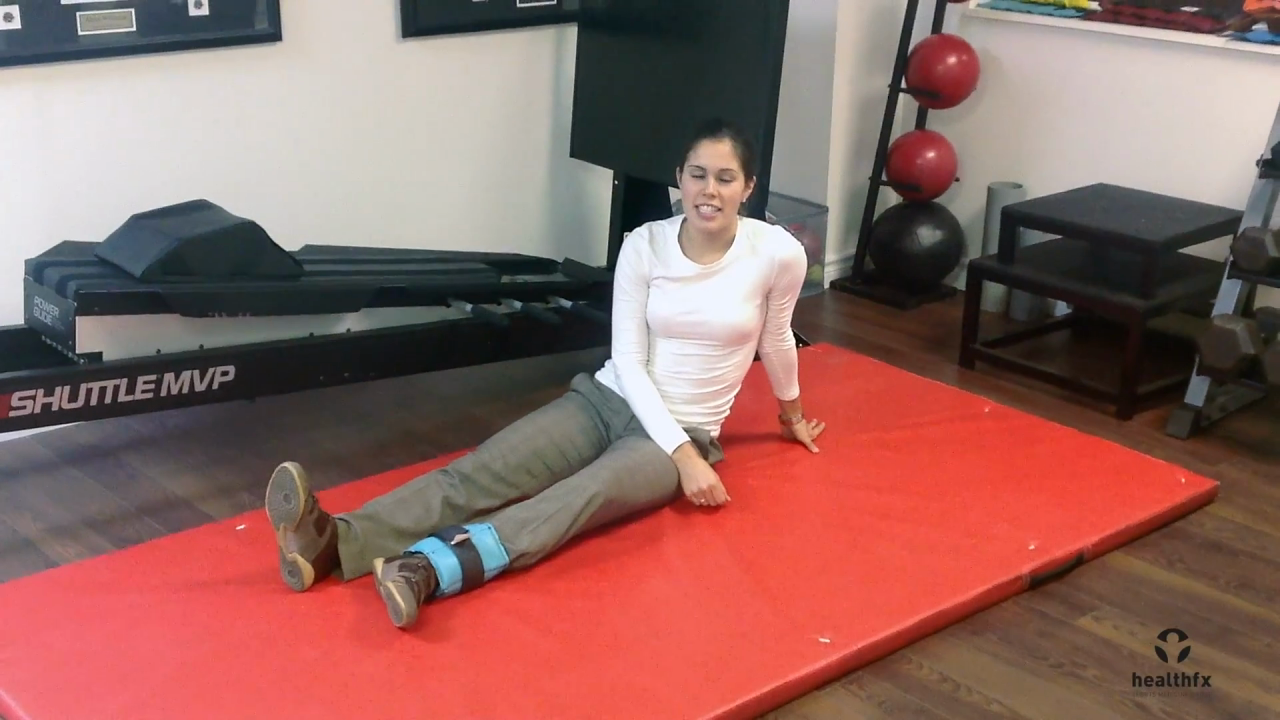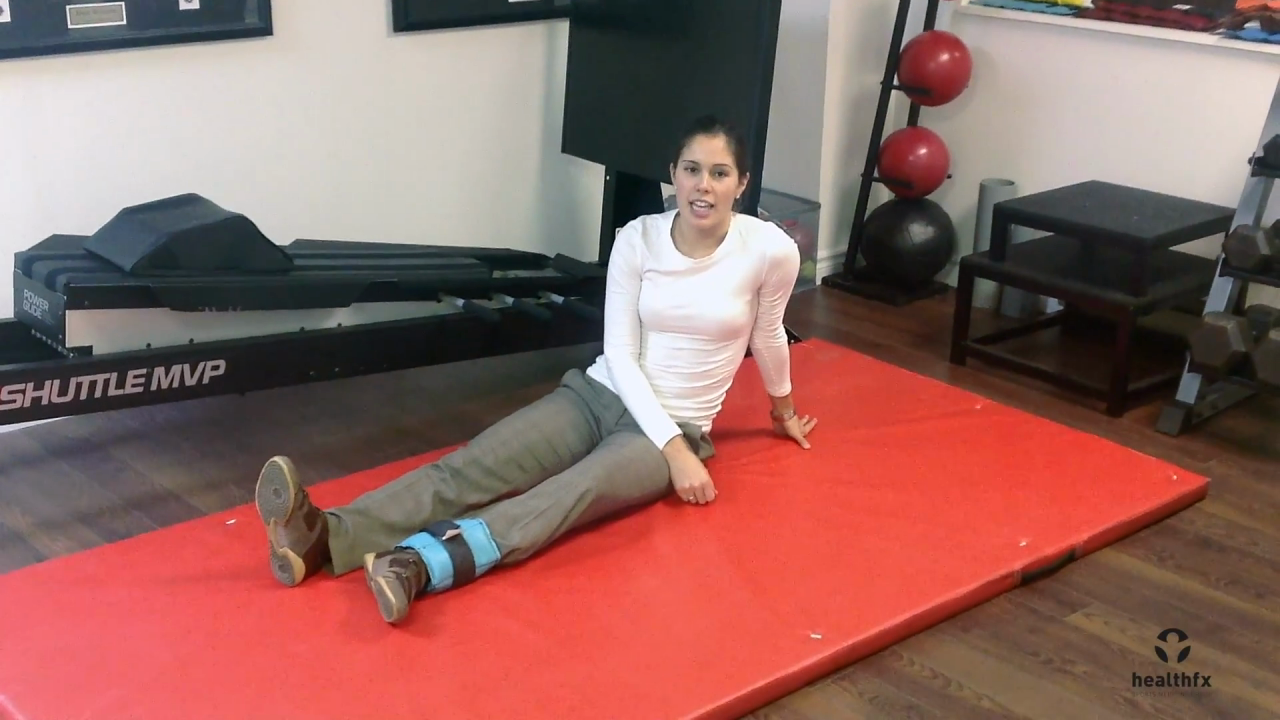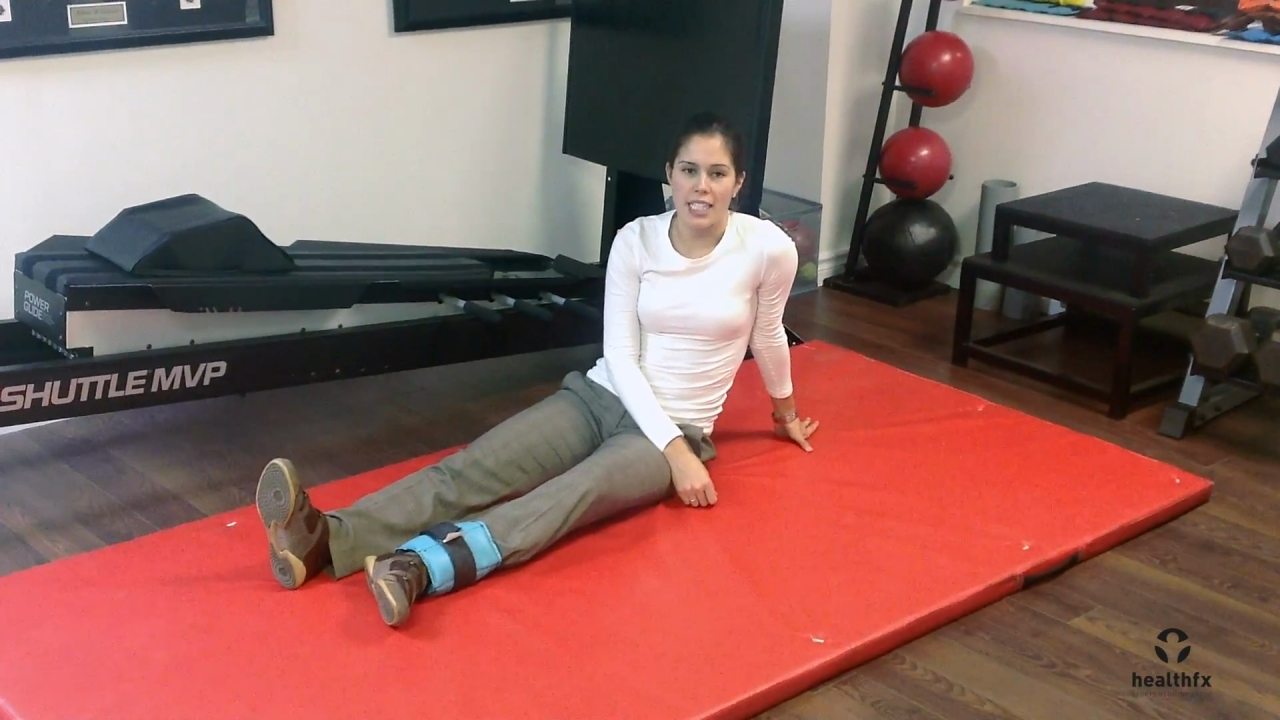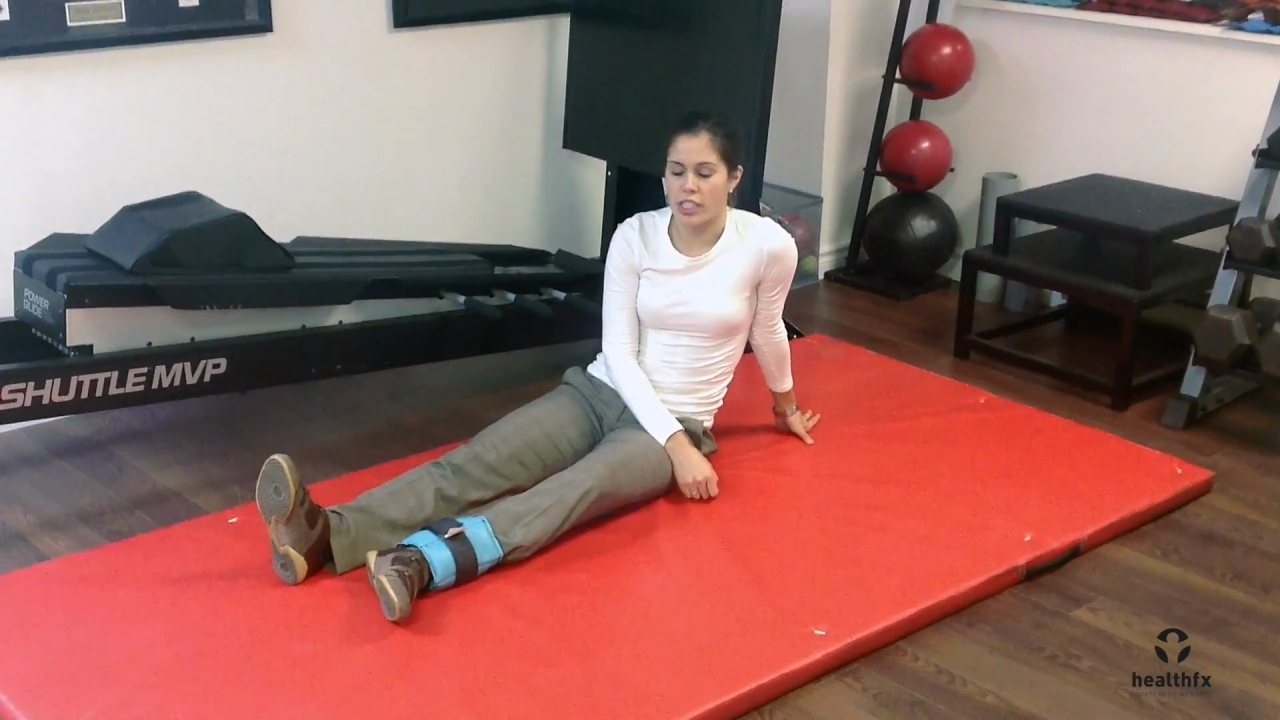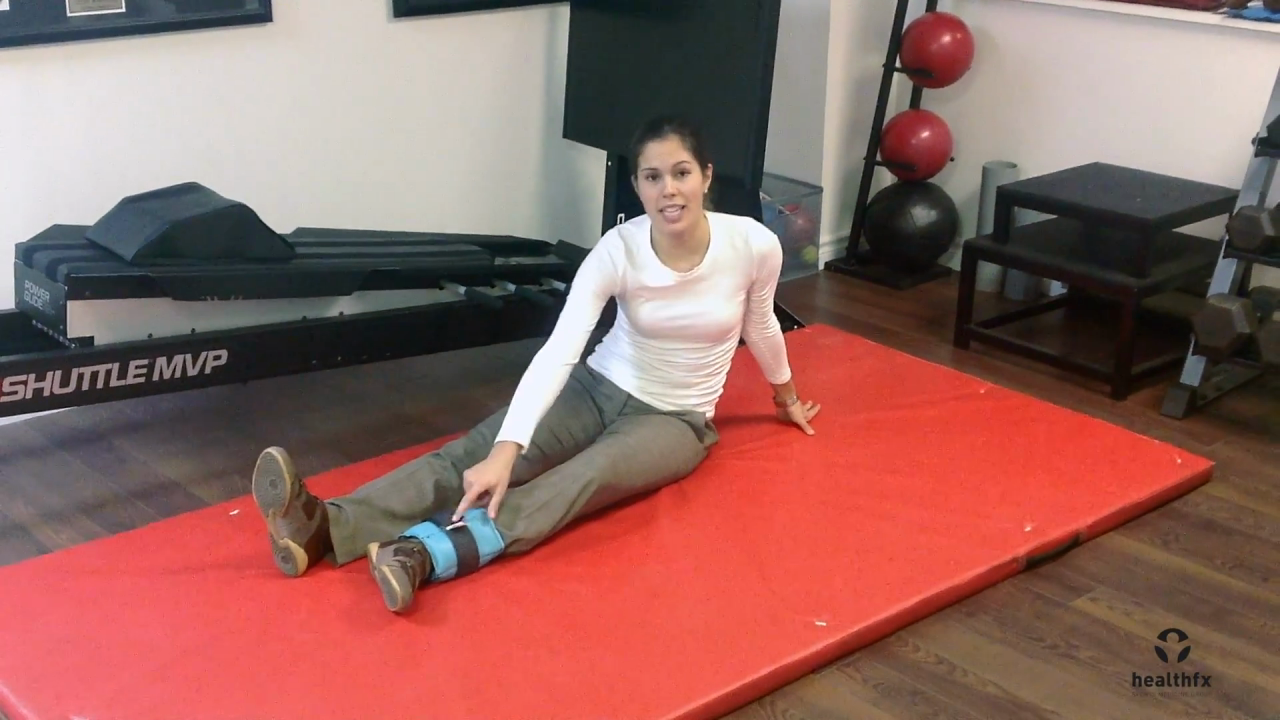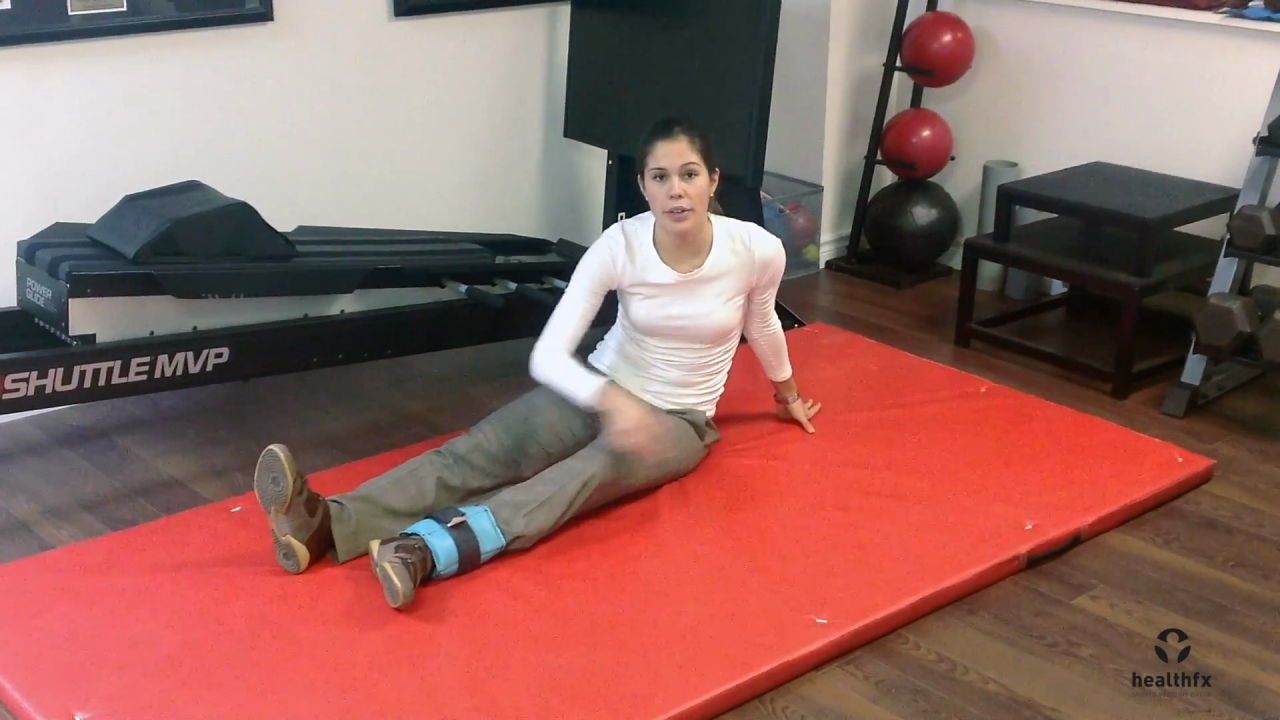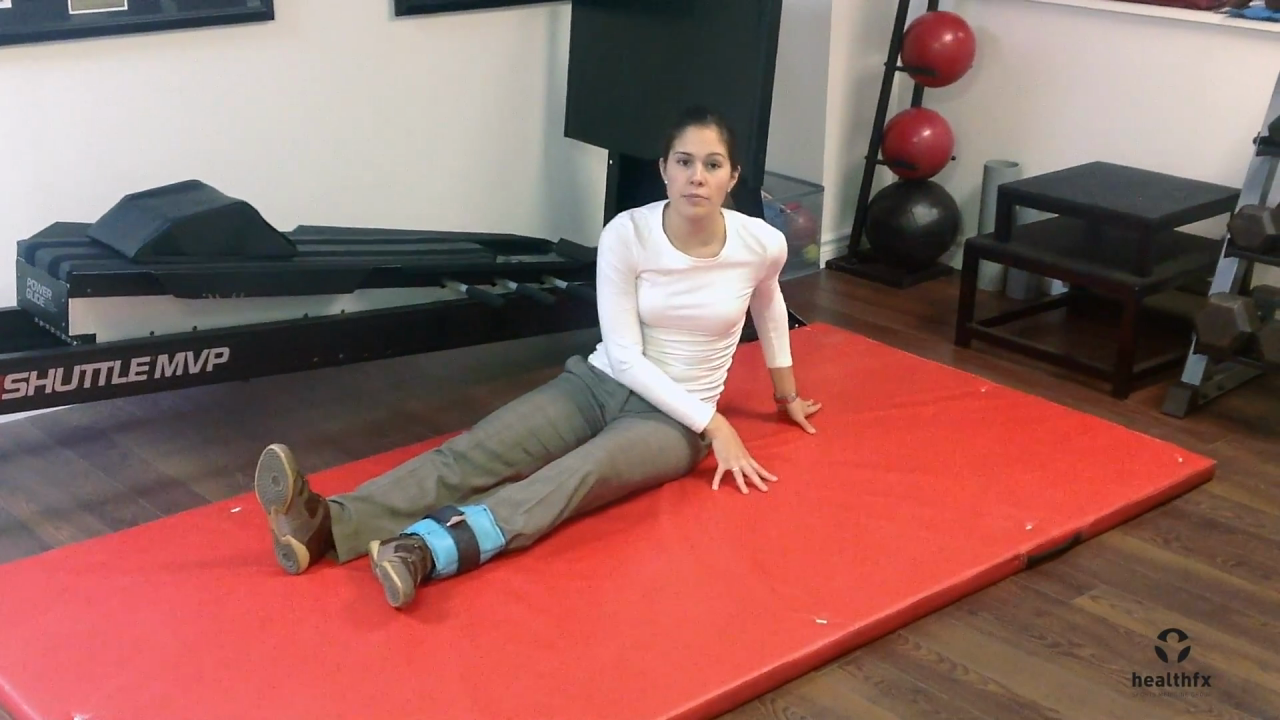
dt=0.7s
person 1, frame 1
left shoulder: (778, 254)
right shoulder: (645, 244)
left elbow: (776, 340)
right elbow: (628, 362)
left wrist: (791, 414)
right wrist: (682, 457)
left hip: (685, 432)
right hip: (605, 399)
left knee: (591, 491)
right knee: (481, 470)
left ankle: (430, 569)
right ankle: (332, 541)
person 1, frame 2
left shoulder: (770, 250)
right shoulder: (637, 238)
left elbow: (768, 335)
right elbow: (620, 354)
left wrist: (784, 409)
right wrist: (672, 449)
left hip: (677, 426)
right hip: (598, 393)
left knee: (579, 488)
right knee: (471, 465)
left ankle: (420, 564)
right ankle: (324, 535)
person 1, frame 3
left shoulder: (768, 248)
right shoulder: (636, 239)
left elbow: (768, 336)
right elbow: (620, 357)
left wrist: (784, 411)
right wrist: (673, 450)
left hip: (679, 429)
right hip: (598, 395)
left knee: (583, 489)
right knee: (473, 467)
left ankle: (421, 566)
right ankle: (324, 538)
person 1, frame 4
left shoulder: (767, 245)
right shoulder: (635, 235)
left elbow: (767, 332)
right elbow: (618, 353)
left wrist: (785, 406)
right wrist: (670, 440)
left hip: (681, 424)
right hip: (600, 391)
left knee: (586, 484)
right knee: (473, 462)
left ankle: (423, 563)
right ankle: (325, 534)
person 1, frame 5
left shoulder: (754, 245)
right shoulder: (616, 251)
left elbow: (759, 326)
right elbow: (558, 352)
left wrist: (786, 396)
right wrist: (506, 450)
left hip: (673, 421)
right hip: (599, 387)
left knee: (591, 475)
right knee: (473, 453)
left ankle: (425, 553)
right ankle: (324, 525)
person 1, frame 6
left shoulder: (758, 251)
right shoulder: (617, 247)
left elbow: (761, 324)
right elbow: (547, 355)
left wrist: (786, 394)
right wrist: (610, 398)
left hip: (674, 415)
right hip: (600, 389)
left knee: (589, 473)
right knee: (476, 452)
left ankle: (426, 551)
right ankle: (325, 523)
person 1, frame 7
left shoulder: (763, 244)
right shoulder: (626, 234)
right elbow: (625, 357)
left wrist: (785, 388)
right wrist: (714, 424)
left hip: (673, 420)
right hip: (598, 382)
left knee: (588, 469)
right knee: (476, 451)
left ankle: (426, 551)
right ankle: (327, 522)
